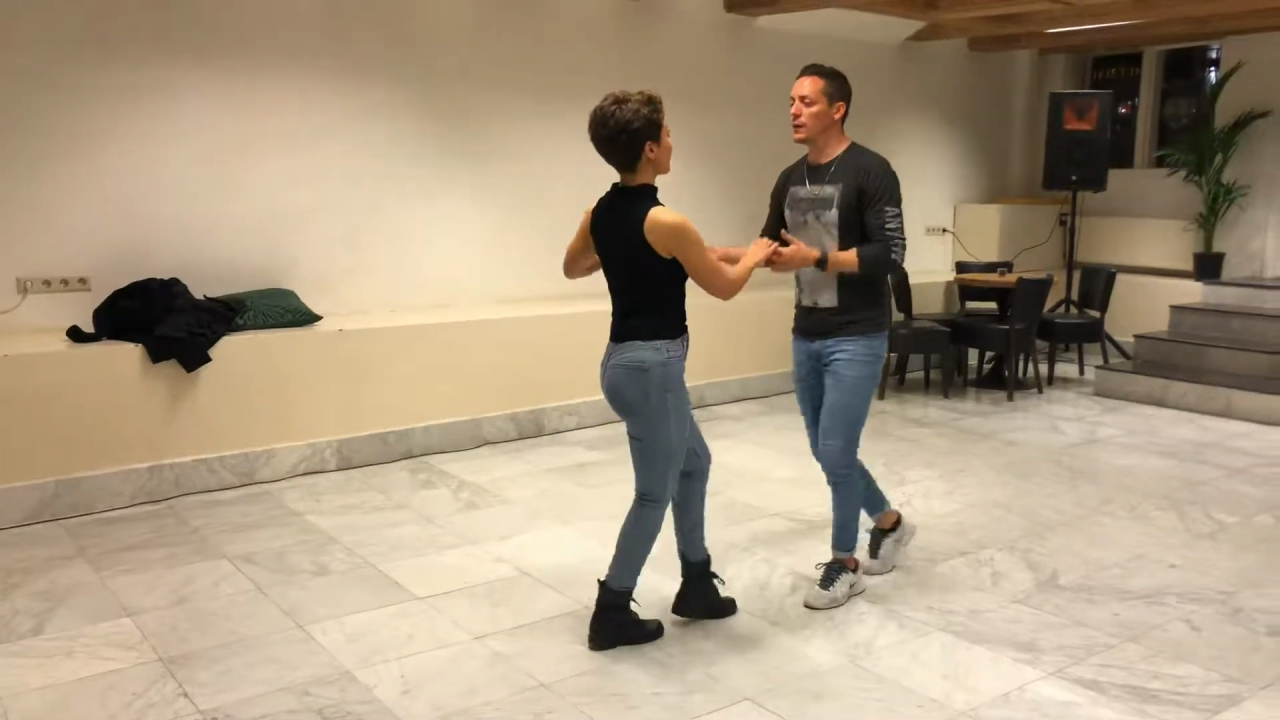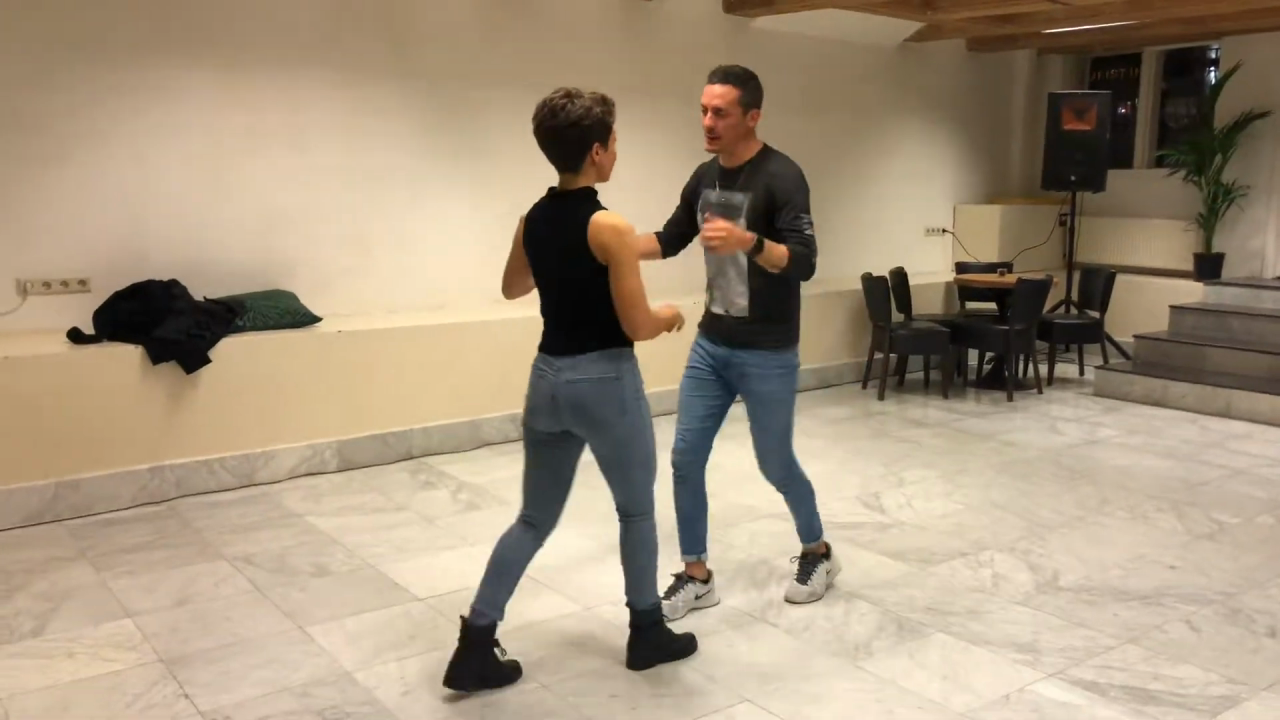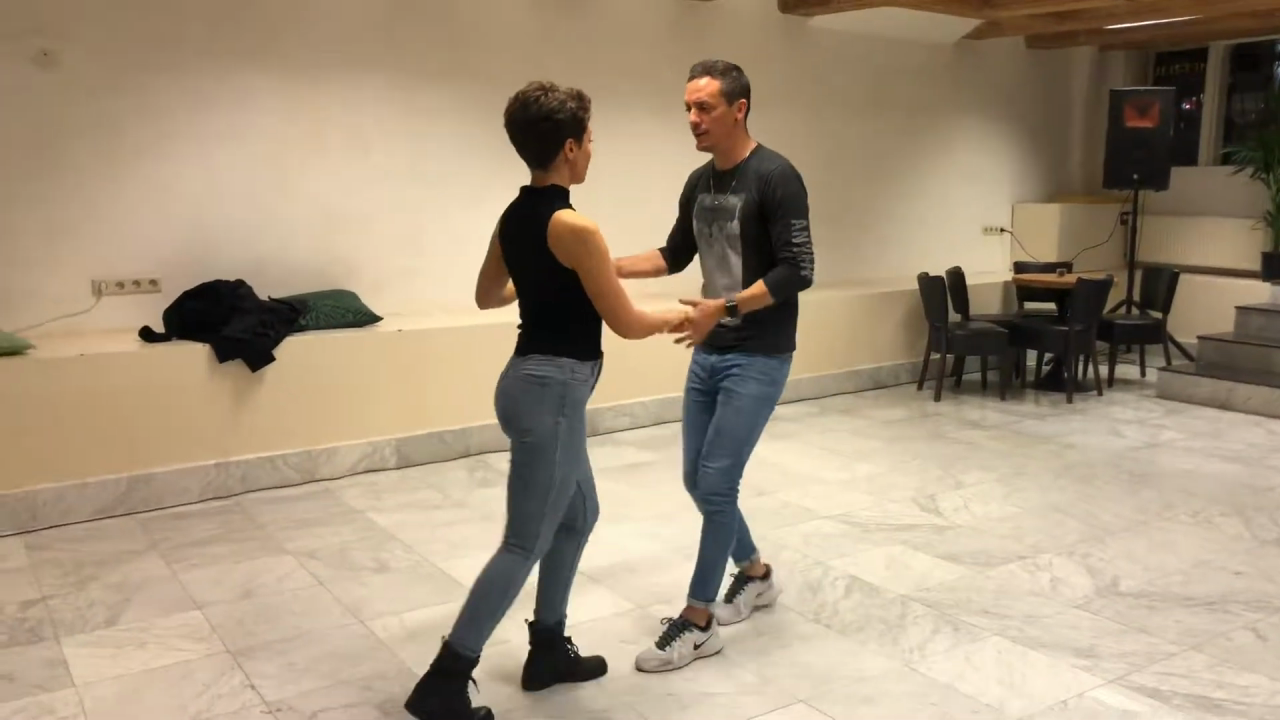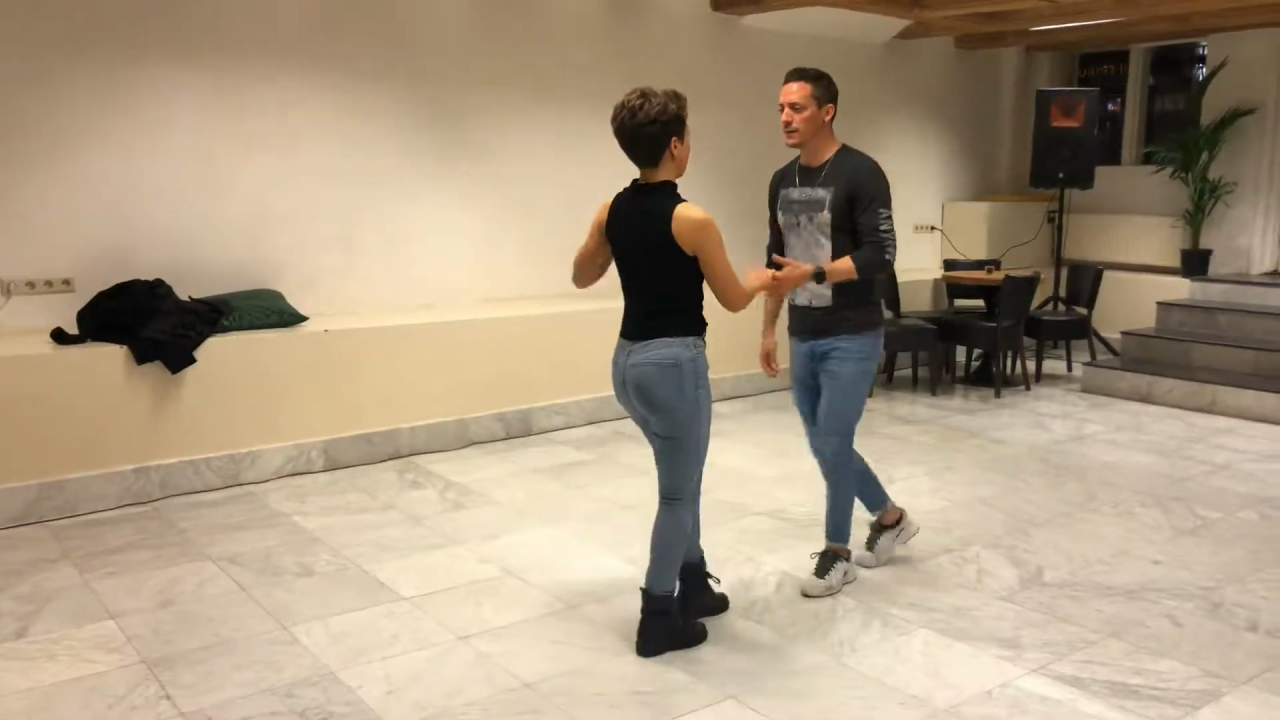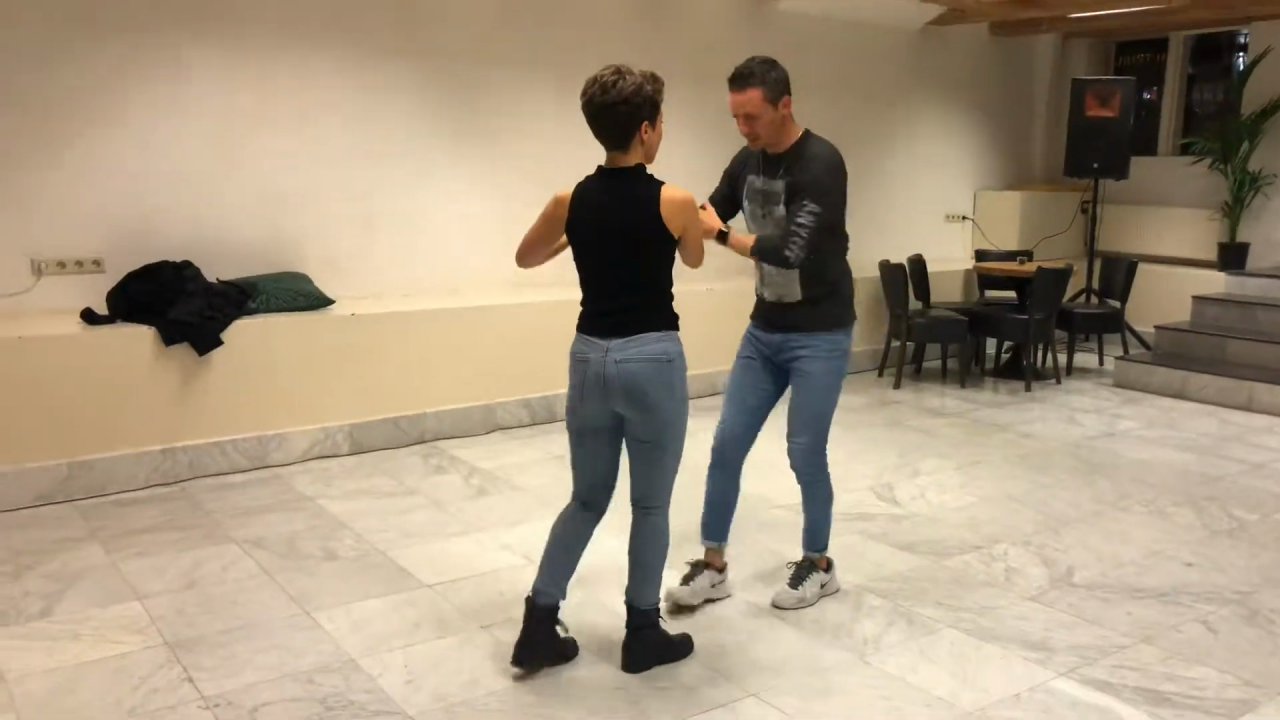
dt=1s
person 1, frame 1
left shoulder: (601, 213)
right shoulder: (664, 222)
left elbow: (573, 267)
right elbow: (725, 286)
right wrist: (758, 252)
left hip: (626, 360)
right hip: (651, 366)
left knee: (692, 466)
right knee: (655, 493)
left ankle: (697, 588)
right ankle: (611, 615)
person 1, frame 2
left shoulder: (532, 221)
right shoulder: (610, 227)
left elbow: (512, 288)
right elbow: (636, 326)
right wrist: (669, 315)
left hip: (547, 378)
right hip: (603, 381)
left knee: (536, 515)
right knee: (636, 509)
left ankle: (474, 647)
right ankle: (648, 633)
person 1, frame 3
left shoulder: (514, 216)
right shoulder: (573, 226)
left elbow: (486, 295)
right elbow: (626, 324)
right wrist: (673, 316)
left hip: (530, 380)
right hip: (552, 390)
left knee: (577, 515)
right knee: (525, 542)
left ankle: (548, 648)
person 1, frame 4
left shoulder: (614, 210)
right shoulder: (692, 219)
left elbow: (582, 276)
right elbow: (734, 299)
right wrist: (763, 278)
left hip: (628, 360)
right hip: (672, 363)
left knee: (679, 477)
right knee: (678, 493)
left ankle: (691, 587)
right ankle: (659, 621)
person 1, frame 5
left shoulder: (570, 201)
right shoulder: (674, 201)
left elbow: (527, 256)
right elbow: (695, 258)
left hip: (589, 357)
right hip: (652, 360)
left knee: (589, 498)
right knee: (651, 504)
left ankle: (538, 628)
right ankle: (643, 634)
person 2, frame 1
left shoulder: (870, 171)
right shoulder: (789, 180)
left elbow: (889, 255)
right elbow: (777, 250)
left wrist: (816, 258)
left hip: (858, 338)
right hip: (807, 337)
left knee: (837, 454)
right knee: (826, 453)
left ankle: (844, 562)
right ankle: (889, 521)
person 2, frame 2
left shoulder: (781, 176)
right shoulder: (704, 177)
left elbow: (804, 264)
right elbow: (671, 239)
left wrist: (748, 242)
left hip: (767, 352)
right hip: (710, 345)
left knee: (776, 465)
right knee: (685, 459)
left ankle: (817, 554)
right ankle: (696, 575)
person 2, frame 3
left shoulder: (776, 177)
right shoulder: (698, 184)
left elbow: (798, 272)
right elbow: (674, 255)
left wrist: (724, 307)
right wrist: (608, 267)
left hip: (758, 358)
right hip: (707, 354)
left knee: (716, 482)
right knee: (697, 480)
left ankle: (698, 619)
right ankle: (754, 572)
person 2, frame 4
left shoulder: (861, 173)
right shoulder: (781, 181)
left elbow: (881, 255)
left wrist: (814, 274)
right wrist: (769, 330)
left hip: (853, 337)
right hip: (804, 339)
left knee: (834, 450)
right knee: (825, 450)
left ankle: (837, 551)
right ankle: (890, 516)
person 2, frame 5
left shoulder: (820, 163)
right shoulder: (747, 161)
left elbow: (789, 251)
right elbow: (705, 218)
left wrist: (723, 234)
left hip: (820, 334)
right hip: (764, 330)
left knee: (804, 452)
right knee: (728, 447)
left ankle: (817, 565)
right ankle: (713, 565)
